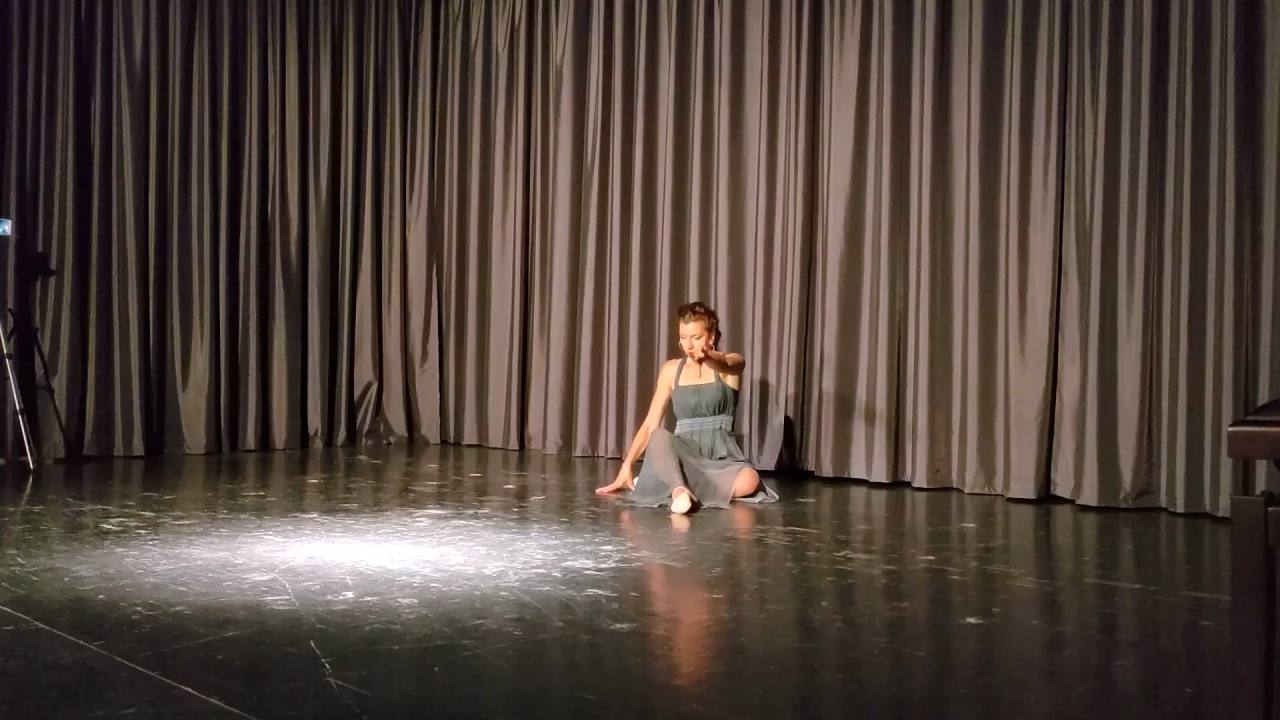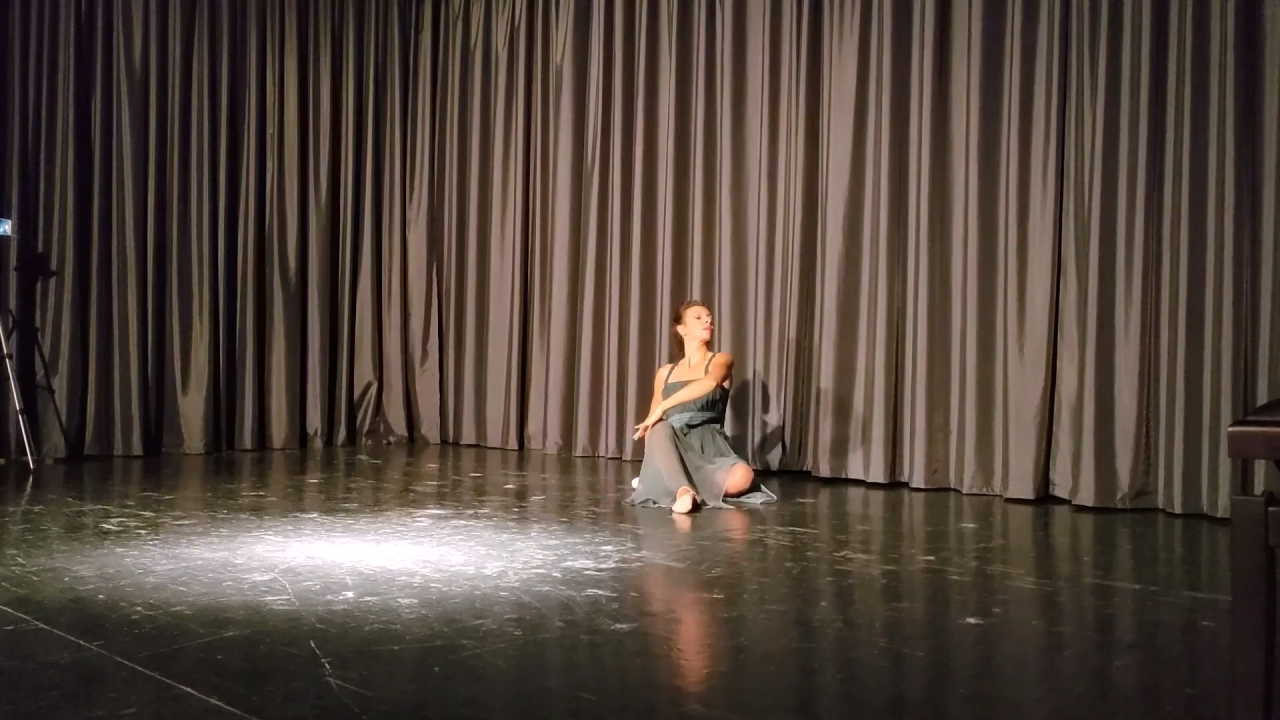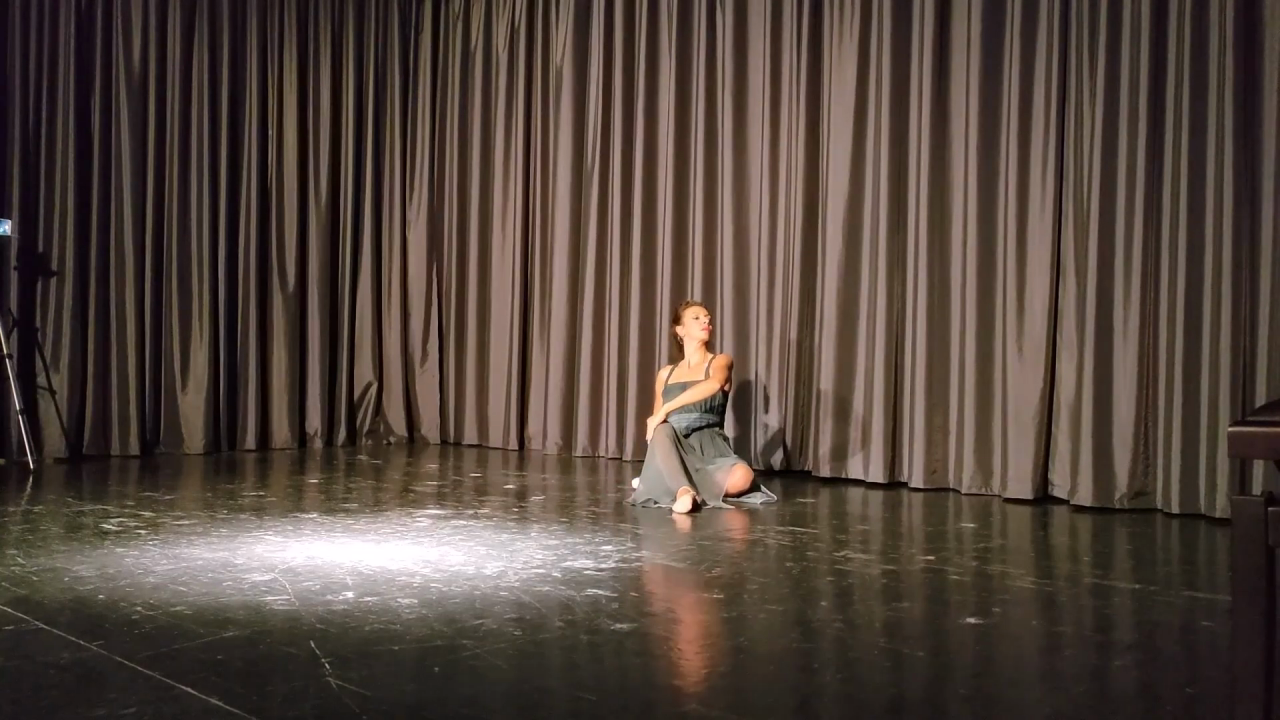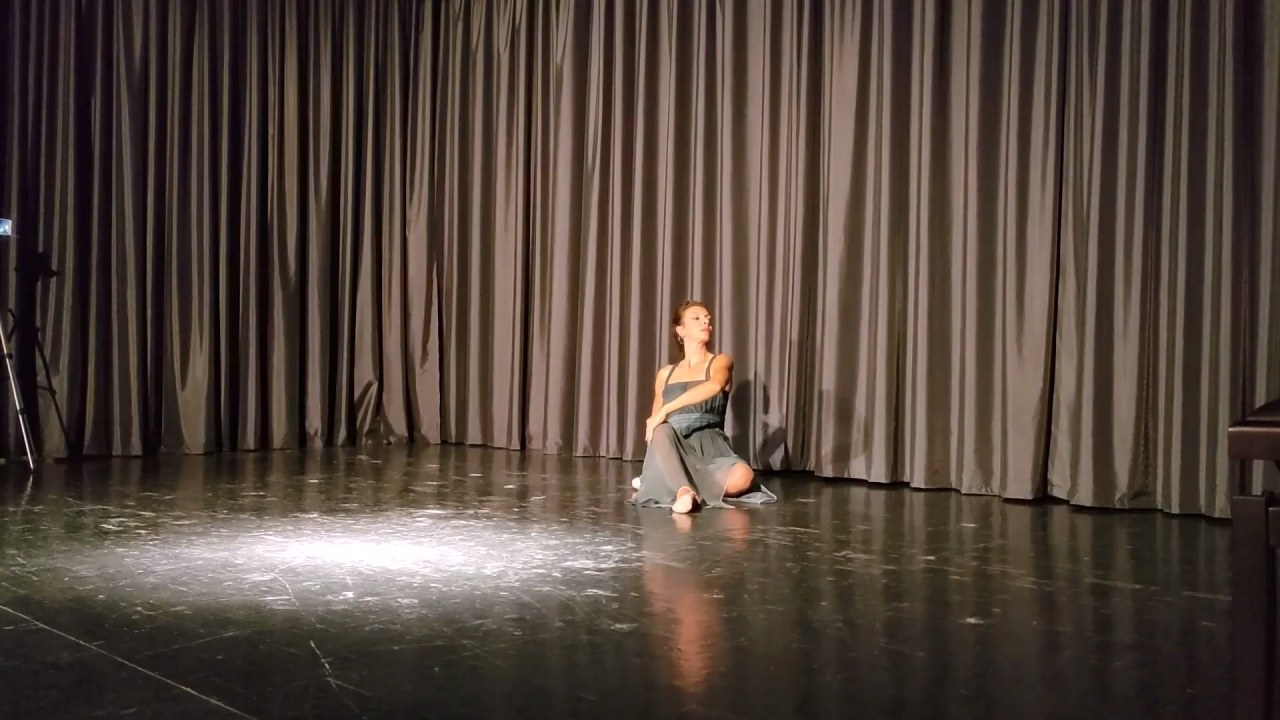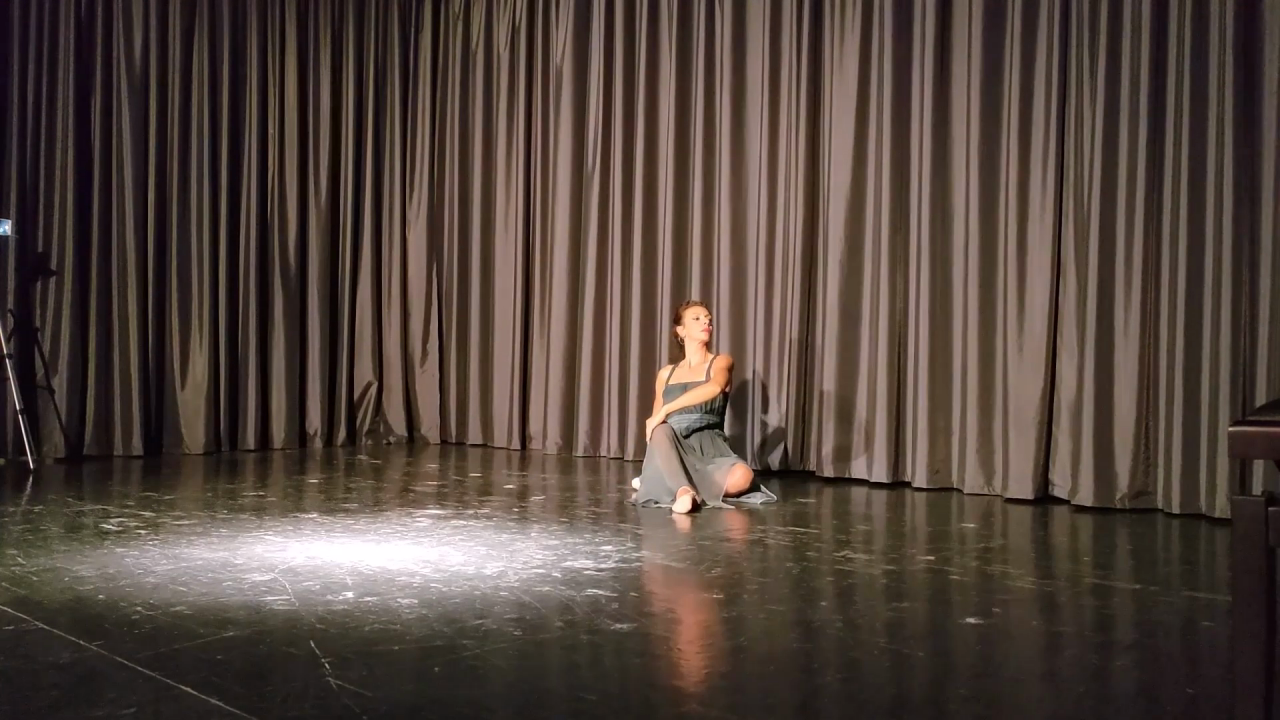
dt=1s
person 1, frame 1
left shoulder: (732, 362)
right shoulder: (672, 369)
left elbow: (722, 365)
right elbow: (651, 424)
left wrist: (706, 358)
right wrist: (626, 467)
left hip: (720, 455)
right hip: (683, 453)
left knee: (748, 481)
right knee: (660, 437)
left ankle: (673, 484)
right ankle: (680, 489)
person 1, frame 2
left shoulder: (721, 360)
right shoulder: (665, 373)
left elbow: (710, 382)
right elbow: (654, 422)
left wrist: (662, 407)
right wrist: (651, 452)
left hip: (711, 450)
right hip: (675, 451)
left knee: (742, 476)
right knee: (661, 428)
left ankle: (675, 484)
right ankle: (683, 490)
person 1, frame 3
left shoulder: (721, 362)
right shoulder: (665, 374)
left elbow: (714, 384)
right elbow: (656, 422)
left wrist: (666, 410)
left hip: (710, 448)
right hip: (674, 450)
left knee: (742, 477)
right knee: (662, 430)
left ankle: (678, 484)
right ankle: (684, 490)
person 1, frame 4
left shoulder: (720, 362)
right shoulder: (665, 374)
left elbow: (715, 385)
right elbow: (655, 423)
left wrist: (666, 410)
left hip: (710, 448)
right hip: (674, 450)
left knee: (742, 476)
right knee: (662, 431)
left ankle: (676, 484)
right ankle: (683, 490)
person 1, frame 5
left shoulder: (721, 362)
right shoulder: (666, 374)
left elbow: (715, 387)
right elbow: (655, 423)
left wrist: (666, 410)
left hip: (710, 448)
right hip: (674, 449)
left knee: (741, 476)
right knee: (661, 431)
left ankle: (676, 484)
right ankle: (683, 490)
